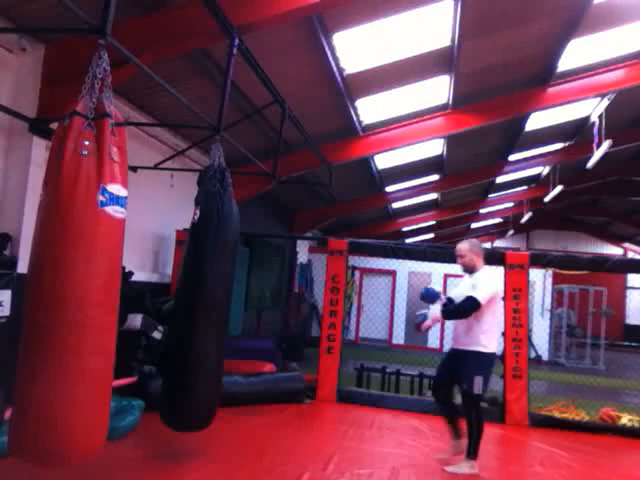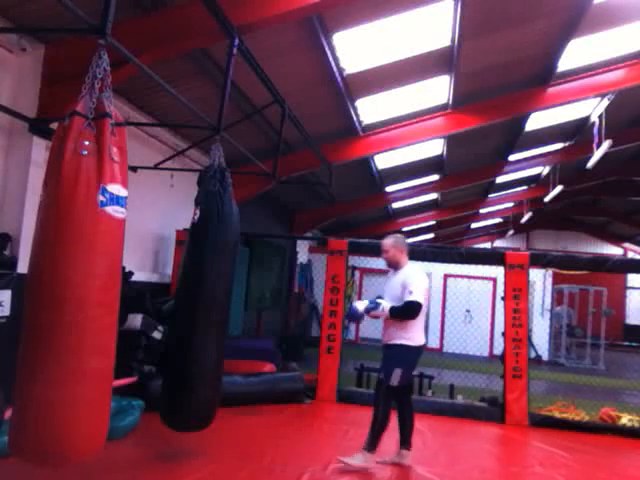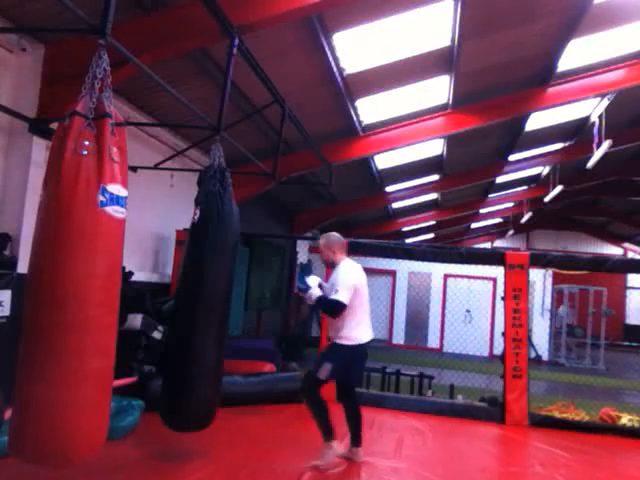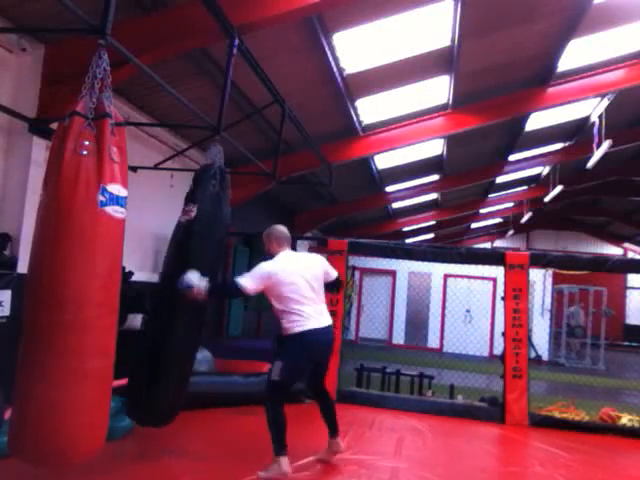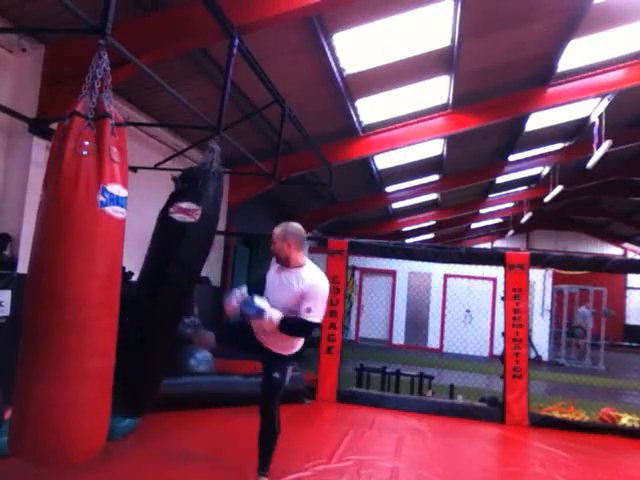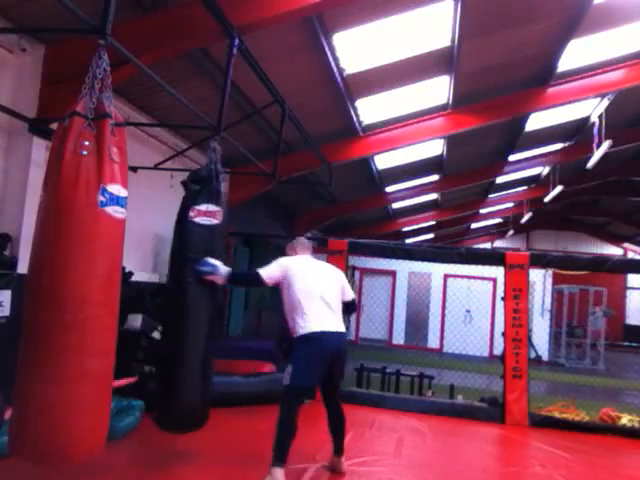
dt=0.7s
person 1, frame 1
left shoulder: (488, 280)
right shoulder: (468, 279)
left elbow: (466, 307)
right elbow: (450, 303)
left wrist: (437, 316)
right wrist: (436, 308)
left hip: (479, 352)
right hip: (460, 348)
left knee: (471, 403)
right knee: (440, 389)
left ankle: (470, 461)
right ankle: (458, 439)
person 1, frame 2
left shoulder: (414, 275)
right shoulder: (393, 274)
left elbow: (412, 310)
right elbow: (389, 304)
left wrist: (383, 311)
right wrist: (373, 307)
left hip: (405, 346)
right hip: (395, 344)
left knee: (383, 396)
right knee: (401, 397)
left ankle: (367, 455)
right ankle: (404, 452)
person 1, frame 3
left shoulder: (344, 273)
right shoulder: (351, 268)
left elbow: (334, 309)
left wrist: (313, 293)
right wrist: (322, 288)
left hip: (347, 344)
right hip: (357, 342)
left knee: (310, 387)
right knee: (347, 393)
left ankle: (331, 444)
right ankle: (354, 448)
person 1, frame 4
left shoulder: (268, 268)
right shoulder: (315, 259)
left elbow: (234, 288)
right elbow: (336, 283)
left wrist: (200, 288)
left hip: (301, 338)
right hip: (325, 332)
left knee: (274, 396)
right knee: (317, 389)
right ankle: (334, 442)
person 1, frame 5
left shoulder: (315, 283)
right shoulder: (277, 263)
left elbow: (306, 329)
left wrist: (270, 315)
right wrist: (242, 294)
left hip: (280, 351)
right hip: (253, 330)
left knee: (268, 408)
right knee: (221, 333)
right ankle: (211, 340)
person 1, frame 6
left shoulder: (287, 264)
right shoulder: (334, 271)
left elbow: (254, 278)
right elbow: (352, 306)
left wrist: (223, 273)
left hip: (311, 340)
right hip: (338, 339)
left knee: (290, 406)
right knee: (332, 400)
right ankle: (338, 459)
